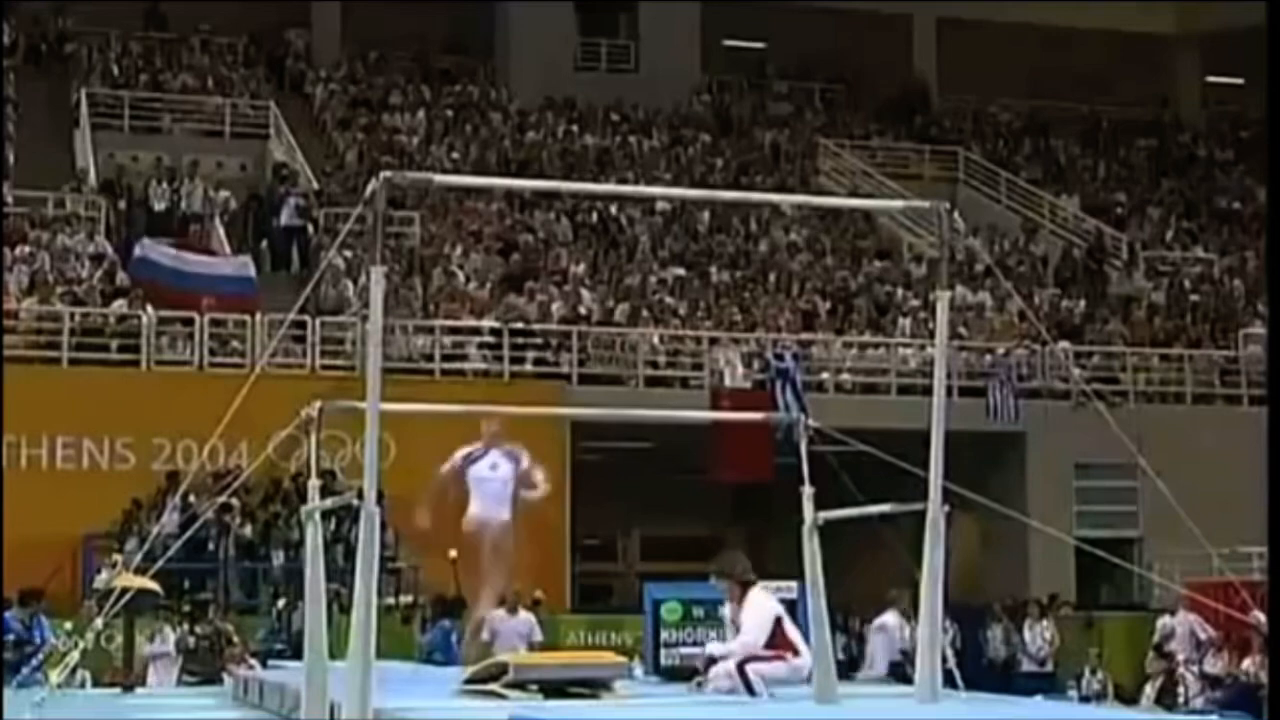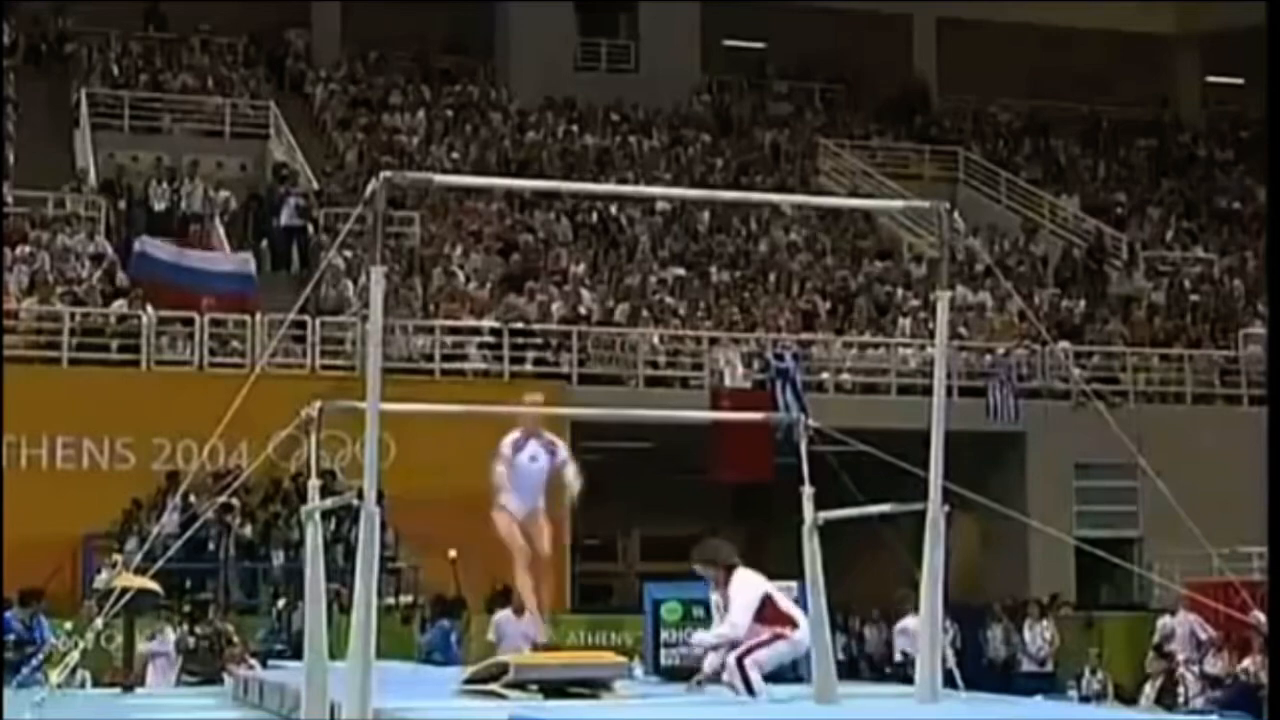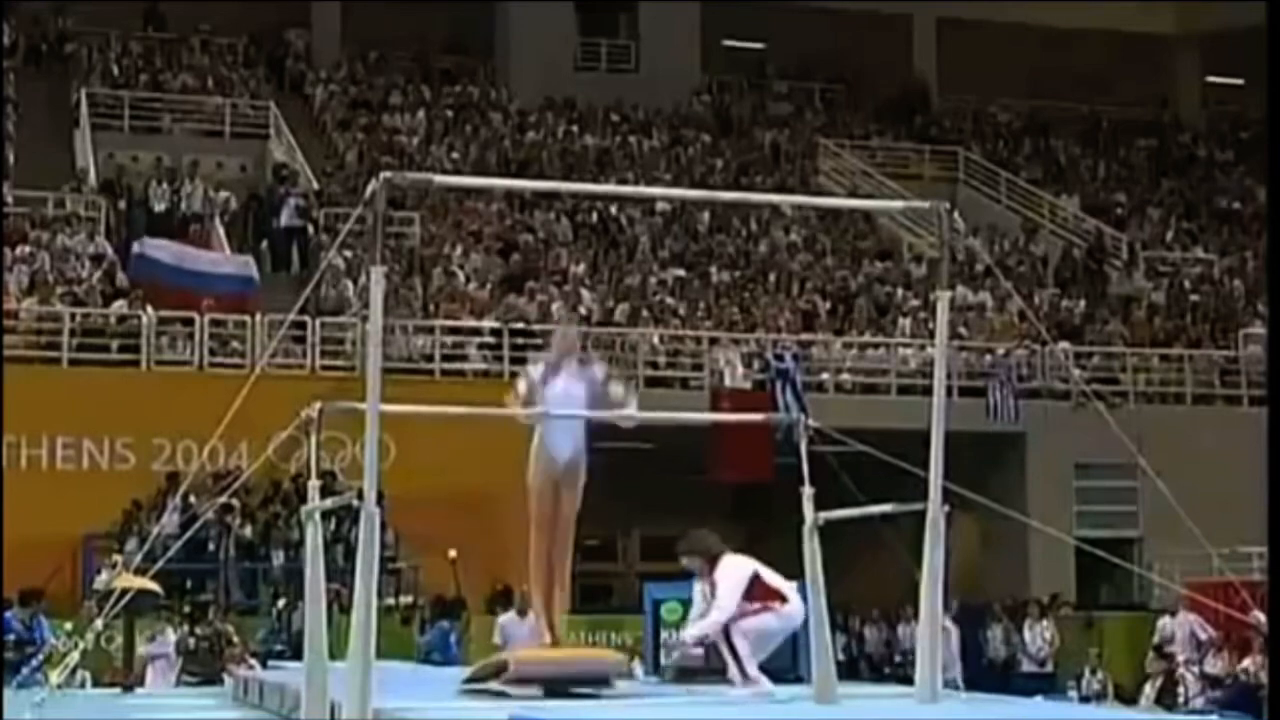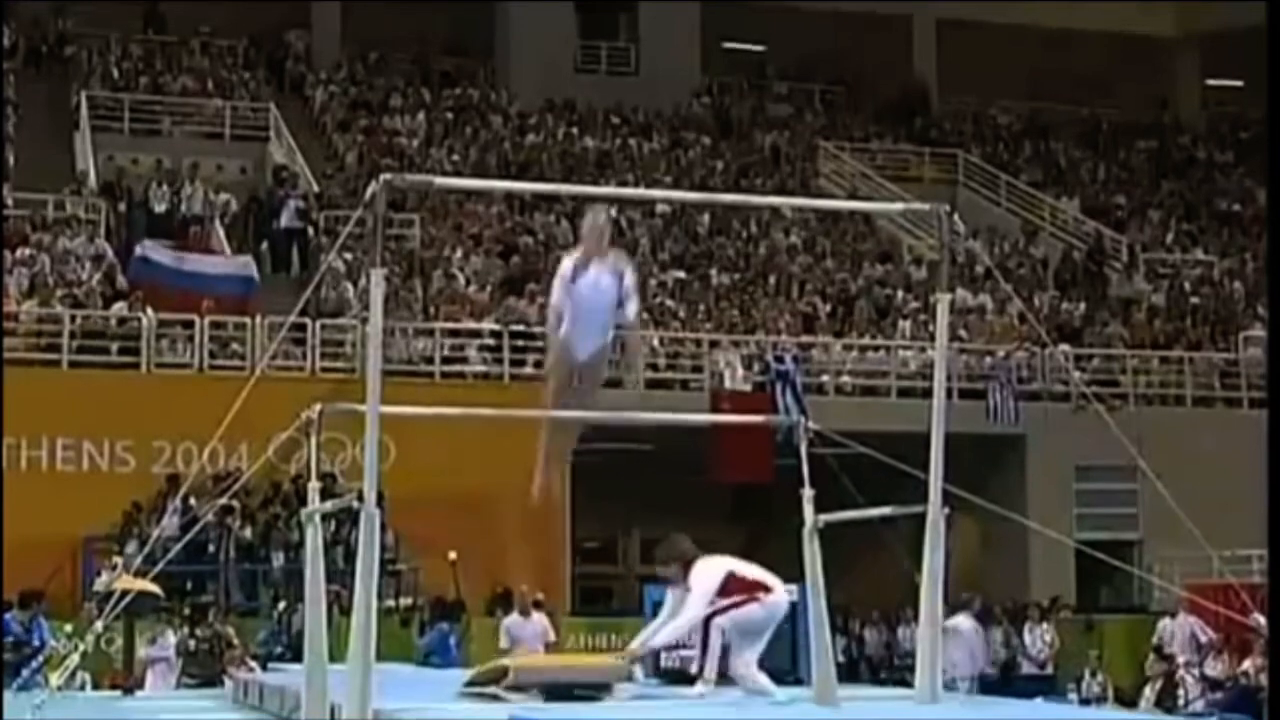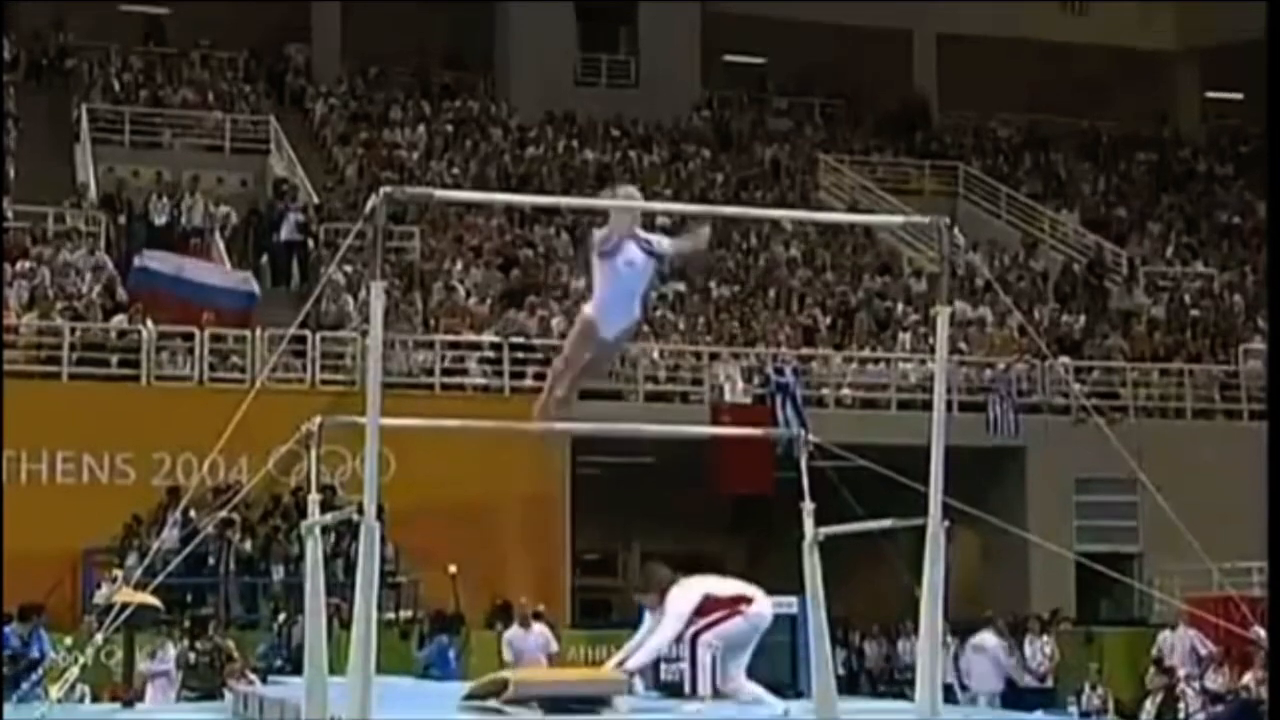
dt=0.2s
person 1, frame 1
left shoulder: (516, 455)
right shoulder: (468, 455)
left elbow: (540, 482)
right elbow: (443, 476)
left wrist: (536, 490)
right wrist: (425, 508)
left hip: (504, 522)
right hip: (477, 518)
left knee: (498, 579)
left ankle: (473, 631)
person 1, frame 2
left shoulder: (553, 444)
right shoulder: (511, 442)
left elbow: (569, 470)
right elbow: (500, 471)
left wrist: (573, 485)
right wrist: (503, 486)
left hip: (535, 509)
right hip: (507, 508)
left knee: (545, 554)
right knee: (522, 551)
right ankle: (535, 618)
person 1, frame 3
left shoulder: (590, 372)
right shoulder: (542, 371)
left elbow: (615, 394)
right elbow: (521, 394)
left wrist: (628, 403)
right wrist: (518, 402)
left hip: (575, 455)
right hip: (544, 453)
left knee: (565, 533)
right knee: (542, 533)
person 1, frame 4
left shoulder: (621, 268)
right shoulder: (571, 264)
left elbow: (630, 314)
right elbow: (555, 307)
left wrist: (633, 342)
right wrist: (552, 350)
left hip: (597, 347)
right hip: (569, 344)
left knee: (579, 411)
right knee: (555, 408)
left ankle: (560, 457)
right ankle: (543, 472)
person 1, frame 5
left shoulder: (649, 244)
right shoulder: (605, 240)
left elbow: (673, 247)
right elbow: (604, 239)
left wrist: (694, 241)
right wrist: (617, 227)
left hip: (625, 322)
right hip: (595, 318)
left knee: (596, 366)
right knee: (569, 363)
left ankle: (562, 397)
right ankle: (548, 399)
